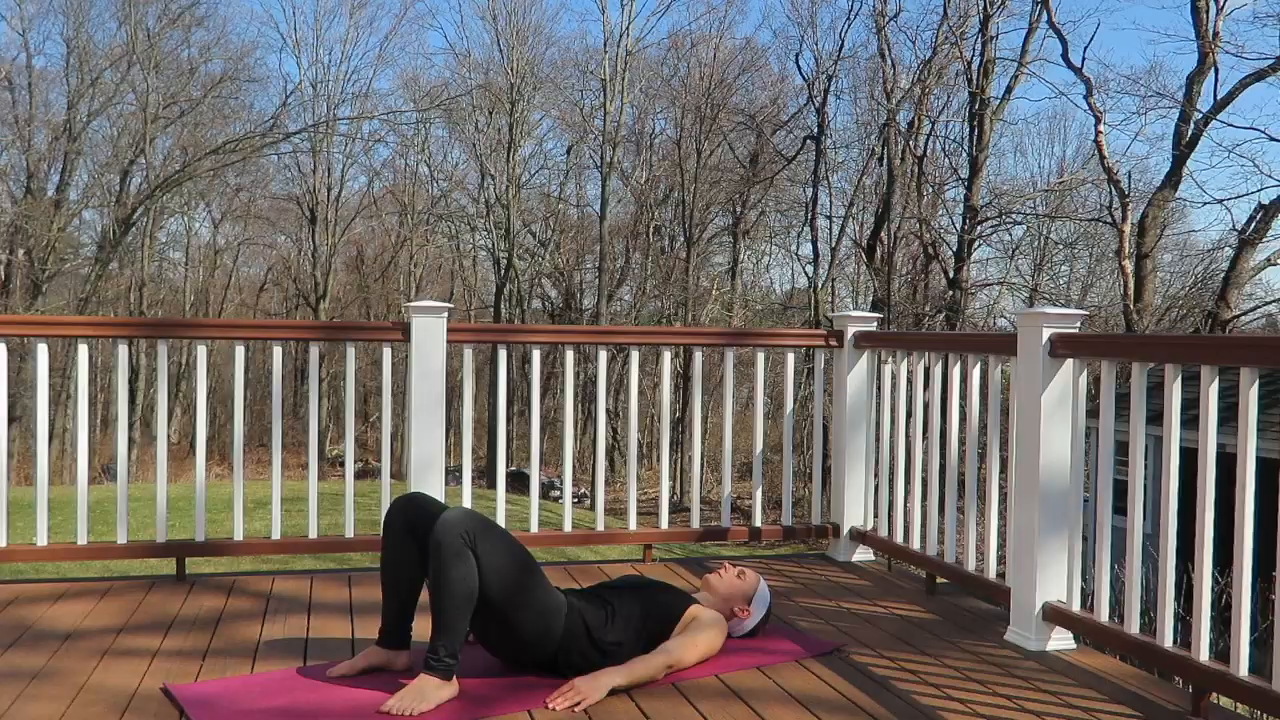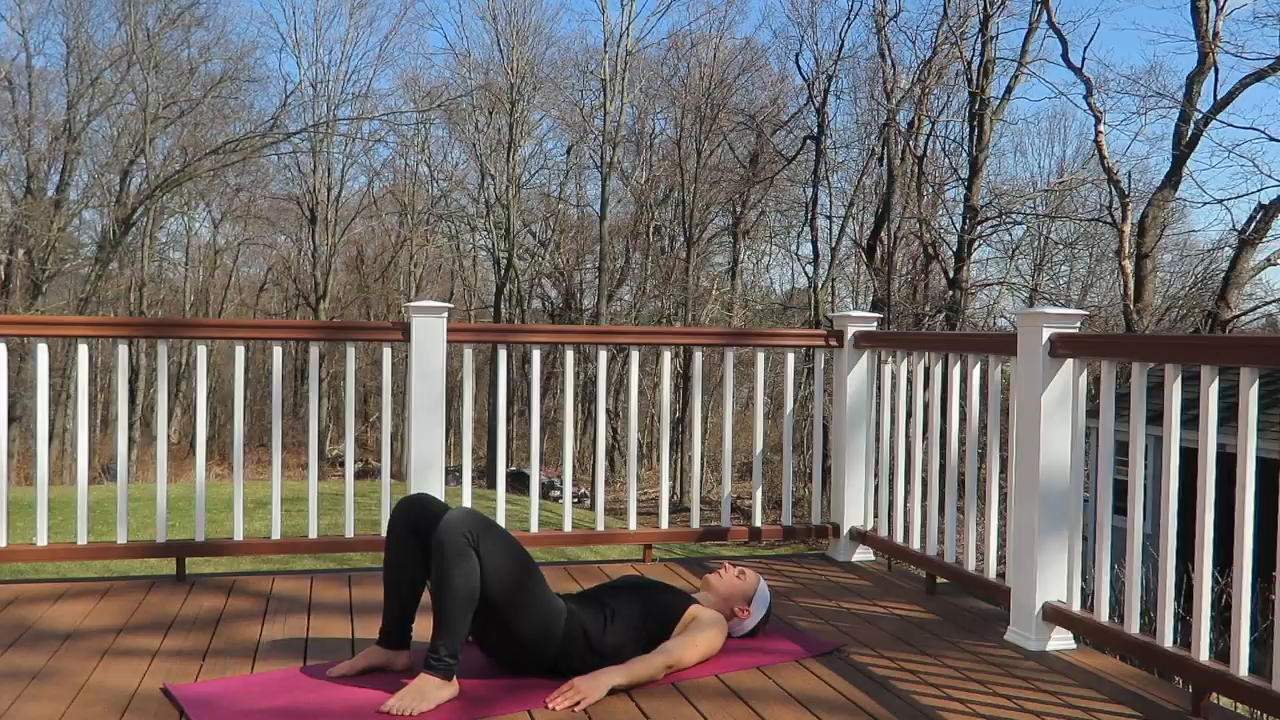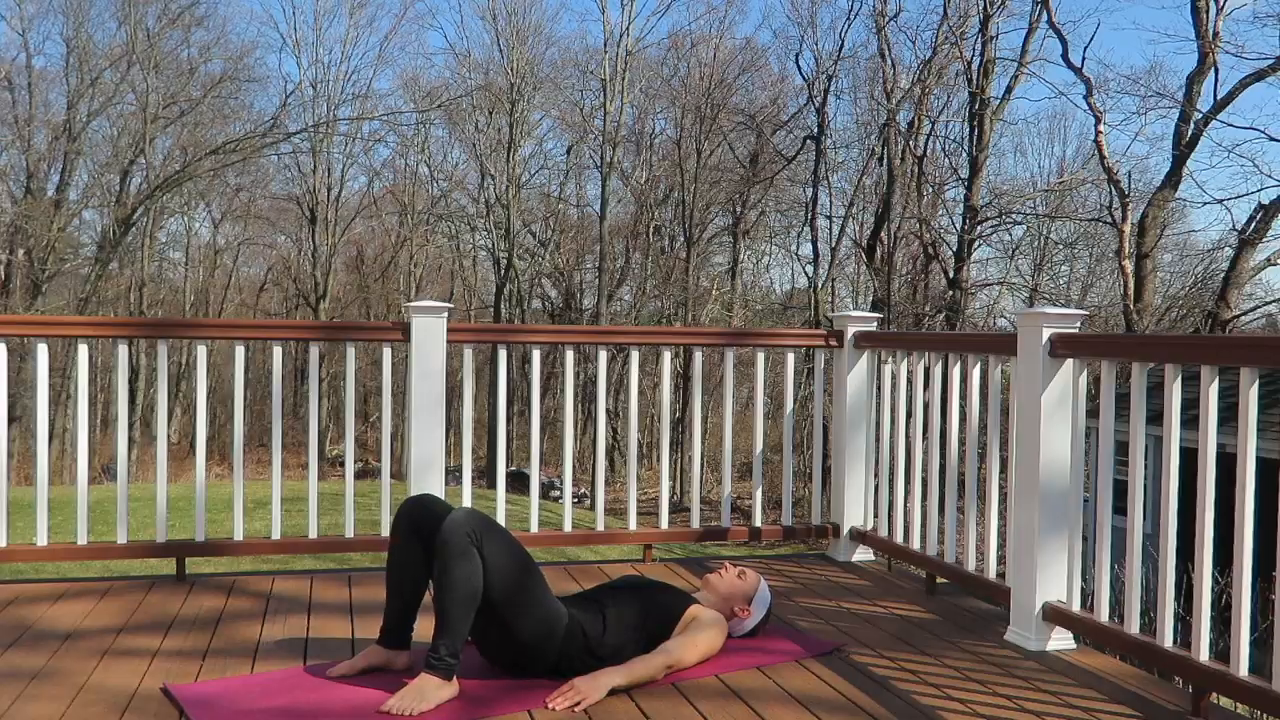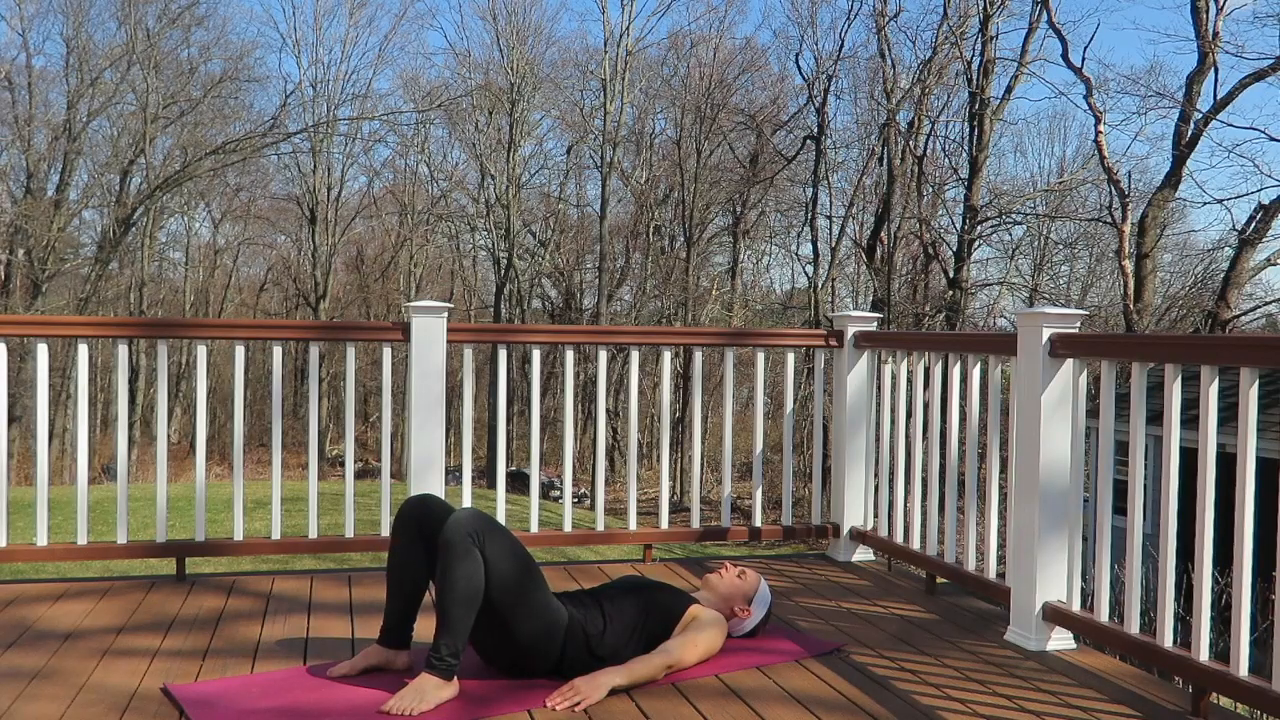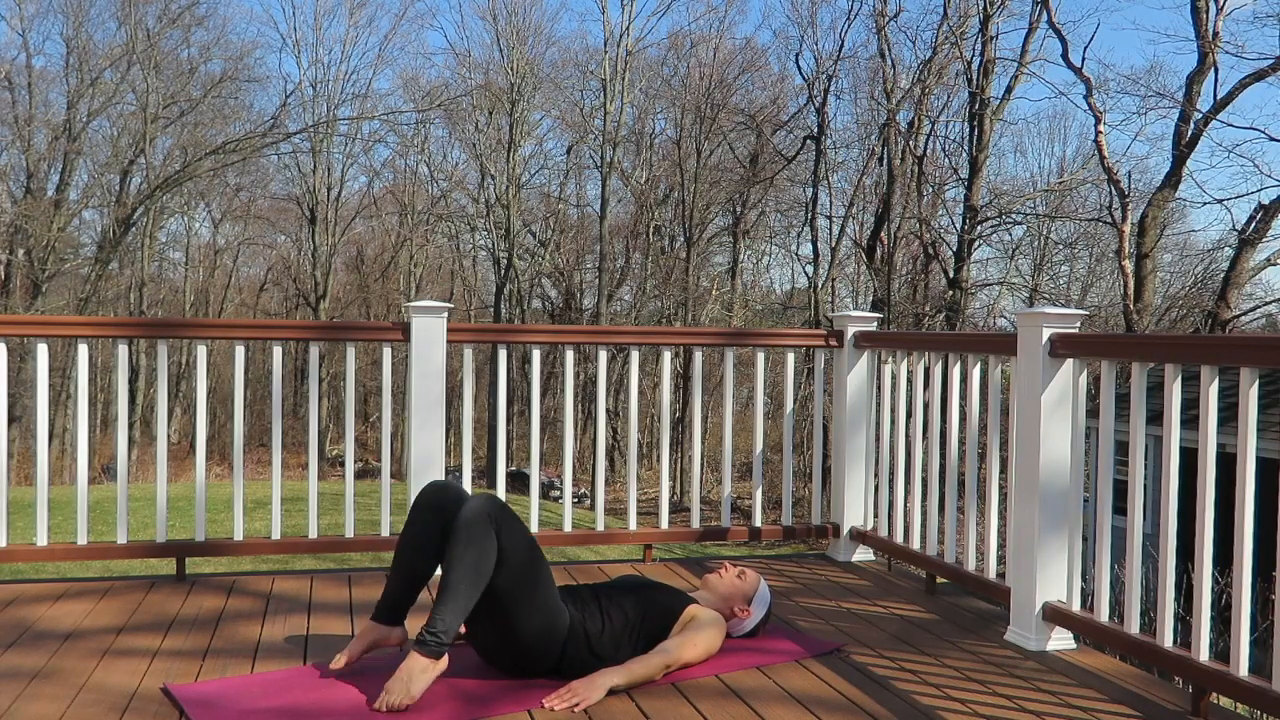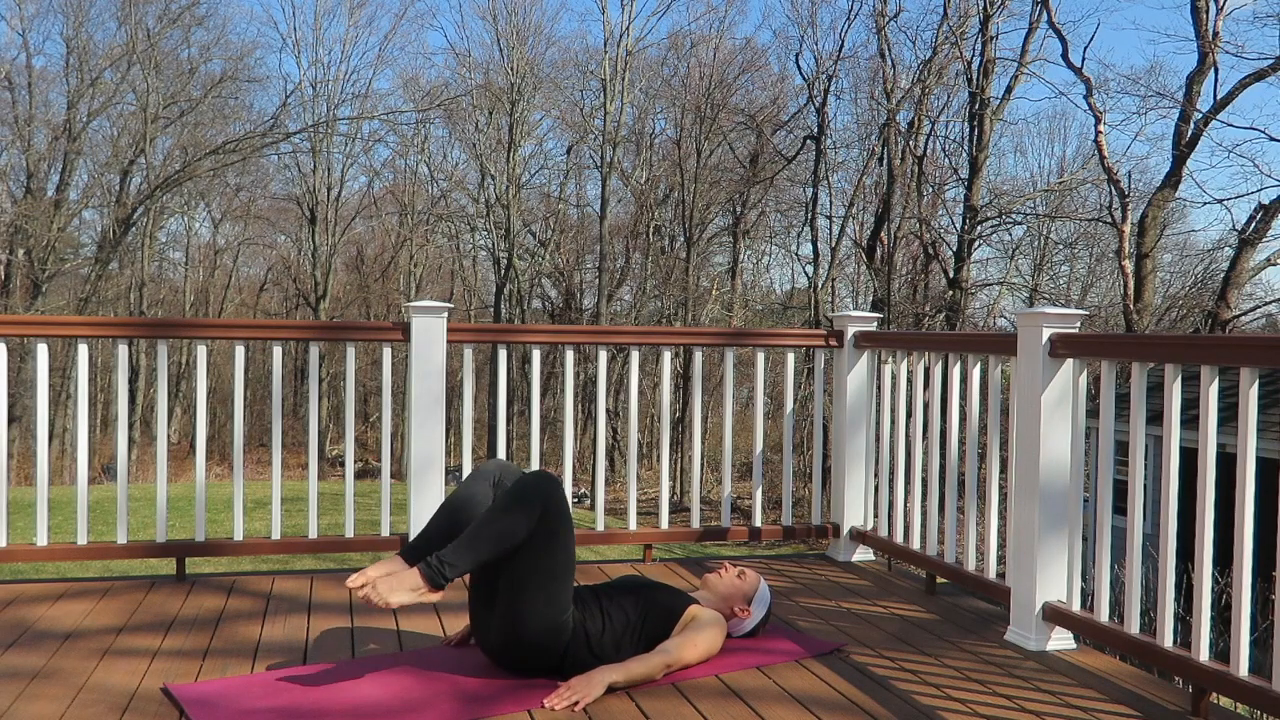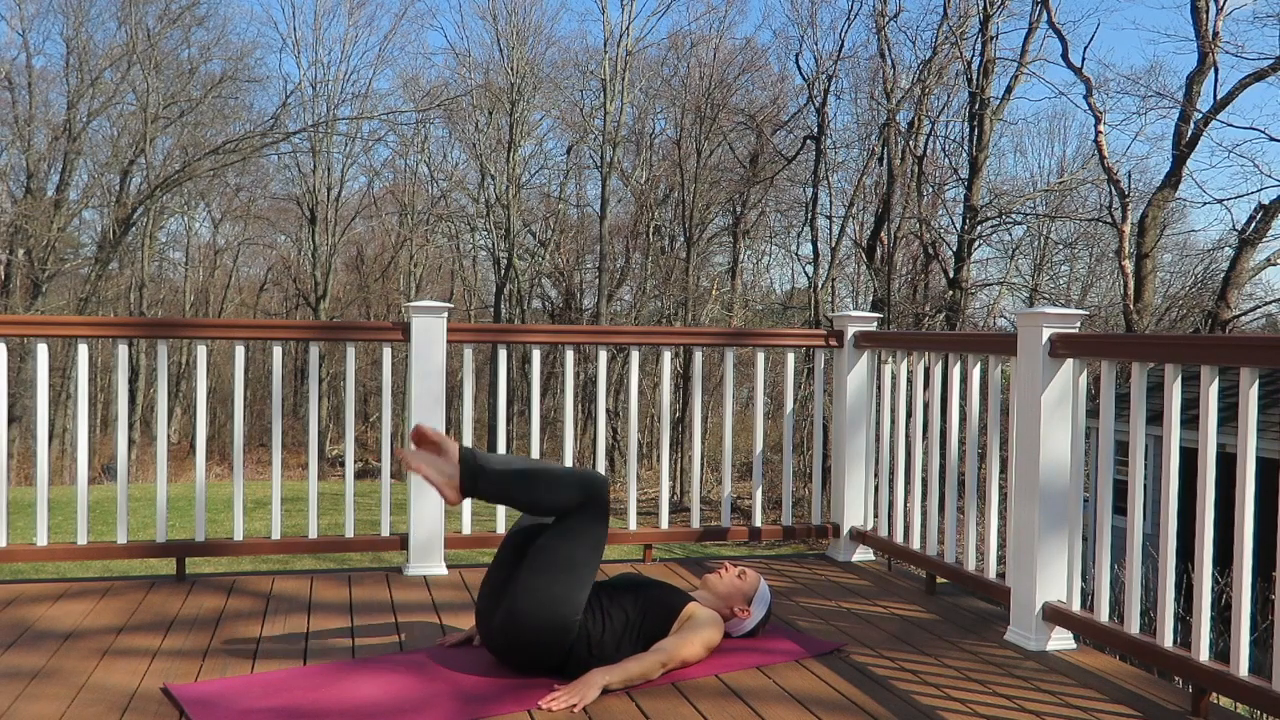
dt=0.4s
person 1, frame 1
left shoulder: (710, 624)
right shoulder: (664, 599)
left elbow: (666, 660)
left wrist: (607, 677)
right wrist: (472, 620)
left hip: (554, 635)
right hip: (535, 623)
left knee: (458, 526)
right knee: (411, 509)
left ankle: (439, 676)
right ankle: (392, 646)
person 1, frame 2
left shoulder: (709, 625)
right shoulder: (664, 600)
left elbow: (666, 660)
left wrist: (606, 677)
right wrist: (471, 619)
left hip: (552, 640)
right hip: (534, 627)
left knee: (461, 526)
right knee: (417, 510)
left ankle: (440, 675)
right ankle: (391, 647)
person 1, frame 3
left shoulder: (710, 624)
right shoulder: (664, 599)
left elbow: (666, 660)
left wrist: (607, 677)
right wrist: (468, 618)
left hip: (552, 642)
right hip: (530, 628)
left knee: (465, 526)
right knee: (421, 510)
left ankle: (440, 674)
right ankle: (393, 646)
person 1, frame 4
left shoulder: (710, 624)
right shoulder: (657, 597)
left elbow: (666, 660)
left wrist: (607, 677)
right wrist: (467, 616)
left hip: (550, 642)
right hip: (521, 630)
left knee: (466, 526)
right knee: (421, 510)
left ankle: (440, 675)
right ankle: (392, 646)
person 1, frame 5
left shoulder: (708, 624)
right shoulder: (657, 597)
left elbow: (664, 660)
left wrist: (606, 677)
right wrist: (476, 615)
left hip: (545, 641)
right hip: (516, 629)
left knee: (486, 510)
right knee: (442, 495)
left ankle: (429, 651)
right ankle: (387, 623)
person 1, frame 6
left shoulder: (709, 625)
right shoulder: (657, 598)
left elbow: (664, 659)
left wrist: (605, 675)
right wrist: (484, 620)
left hip: (543, 640)
right hip: (515, 627)
left knee: (542, 487)
right knee: (498, 474)
left ankle: (428, 577)
right ankle: (406, 562)
person 1, frame 7
left shoulder: (707, 624)
right shoulder: (655, 600)
left elbow: (662, 659)
left wrist: (601, 676)
right wrist: (489, 623)
left hip: (542, 632)
right hip: (518, 624)
left knee: (590, 485)
left ankle: (465, 474)
right ankle: (460, 466)
